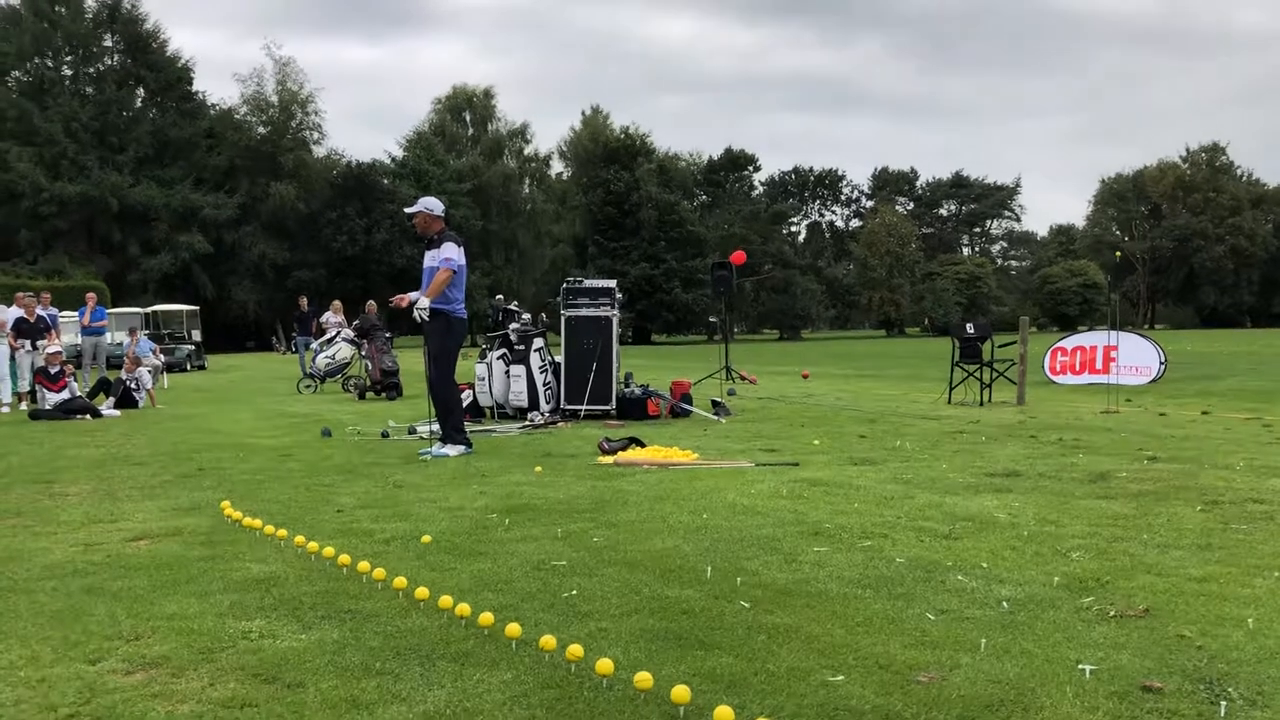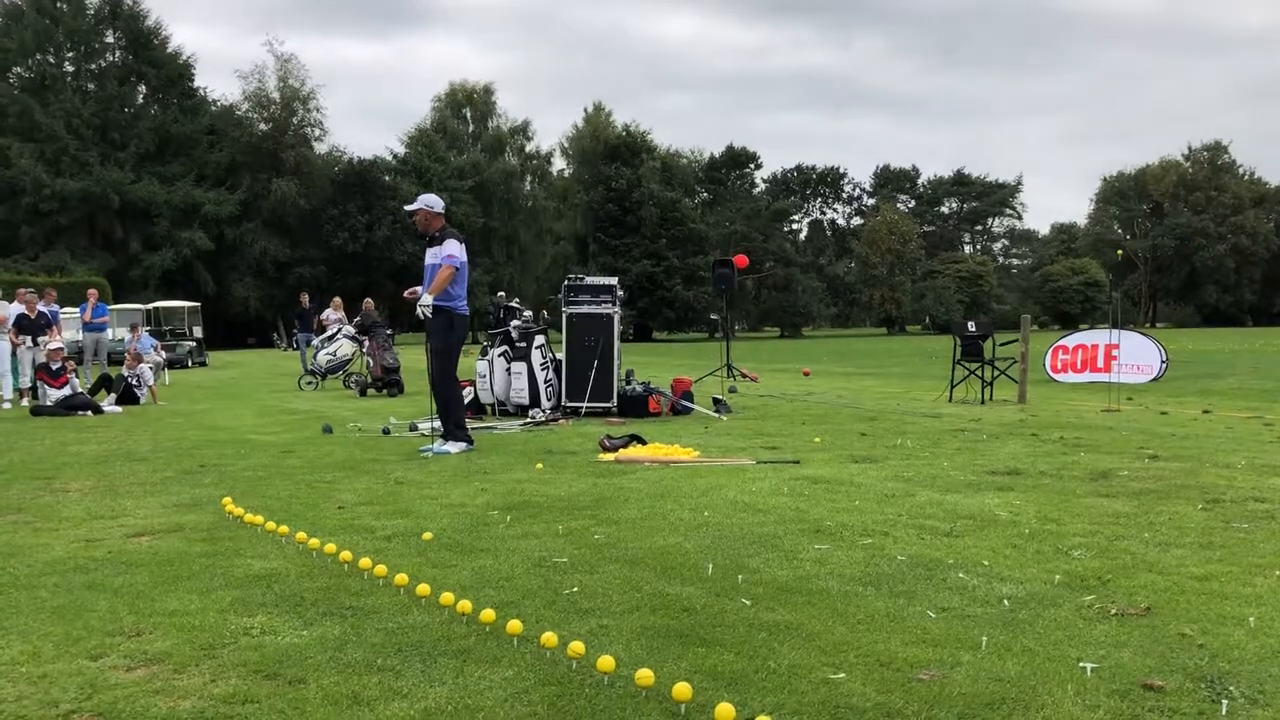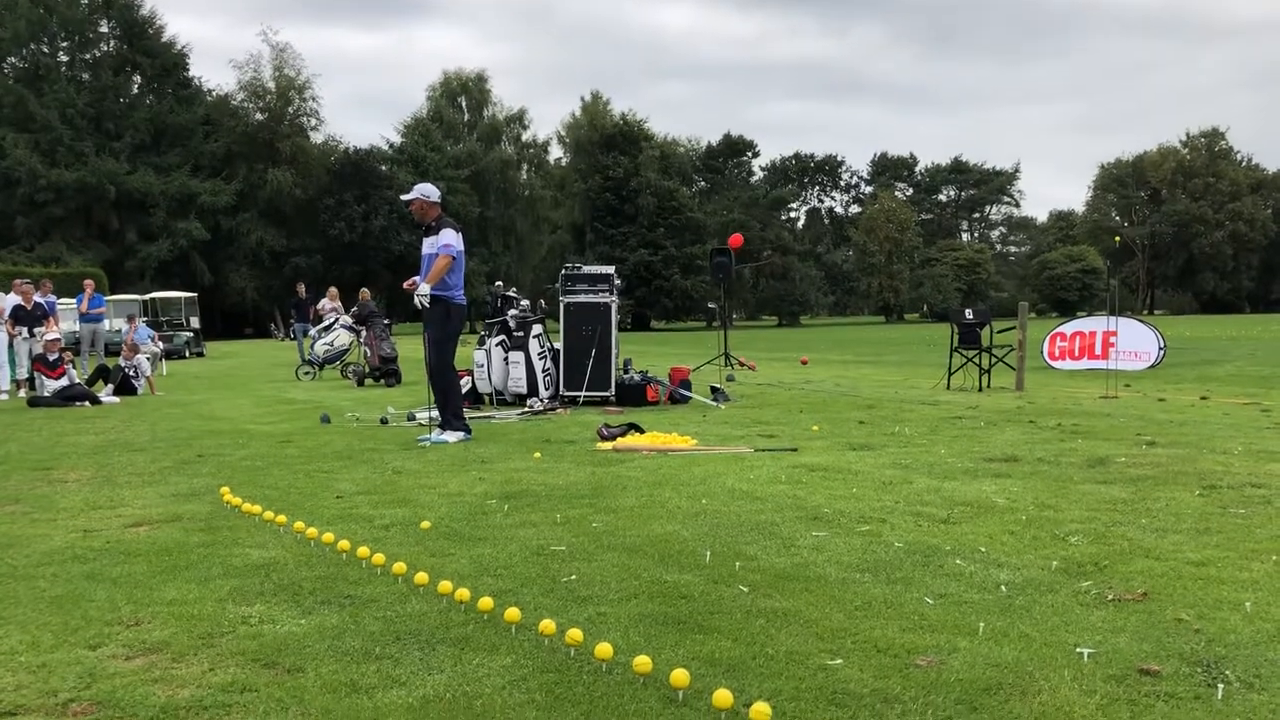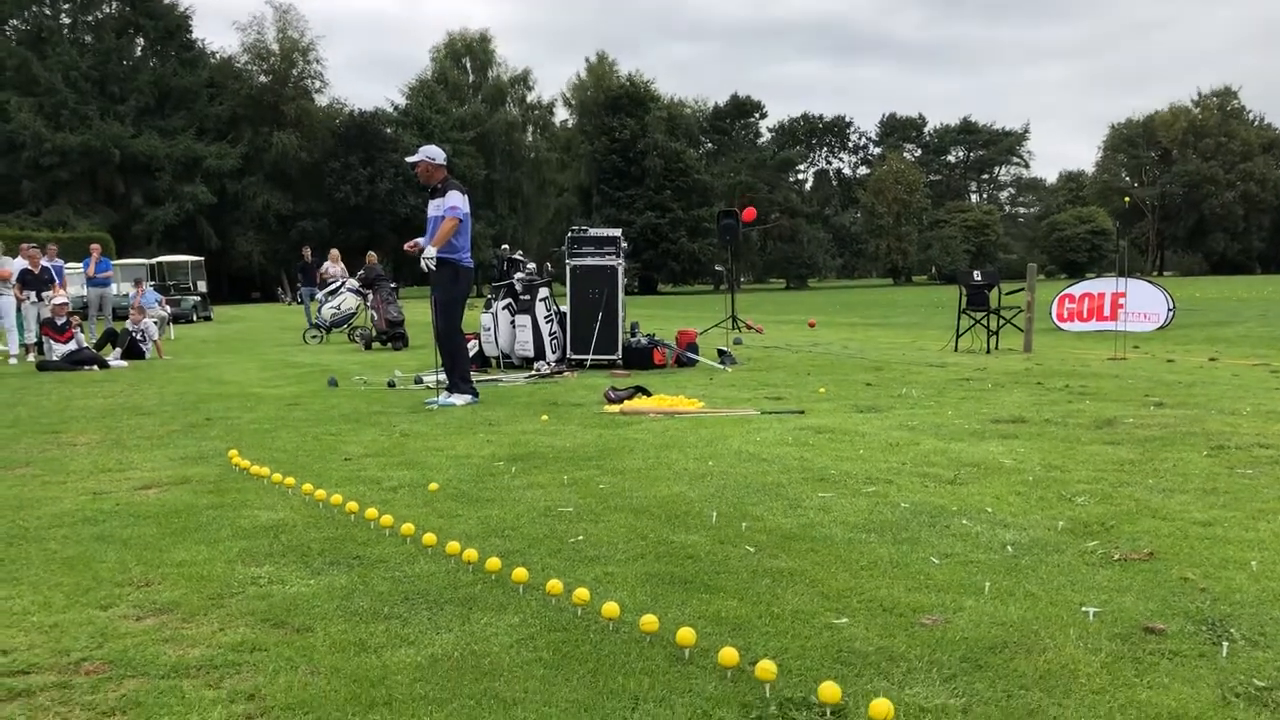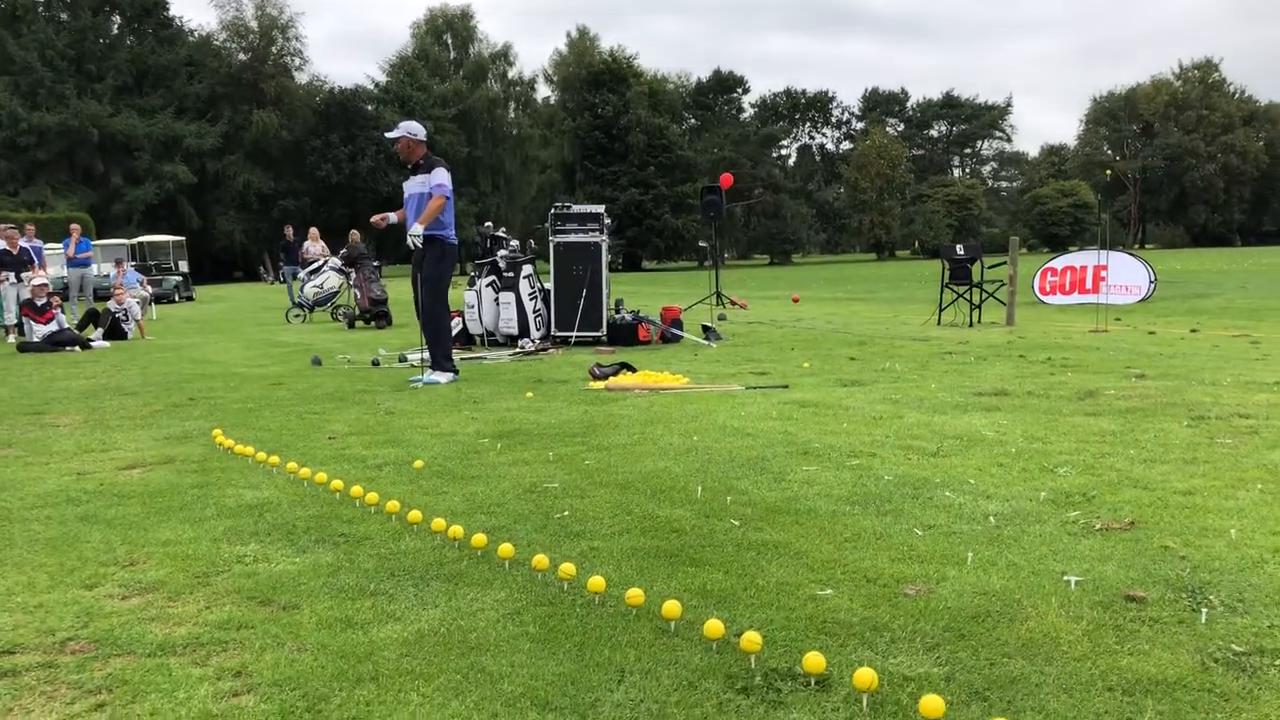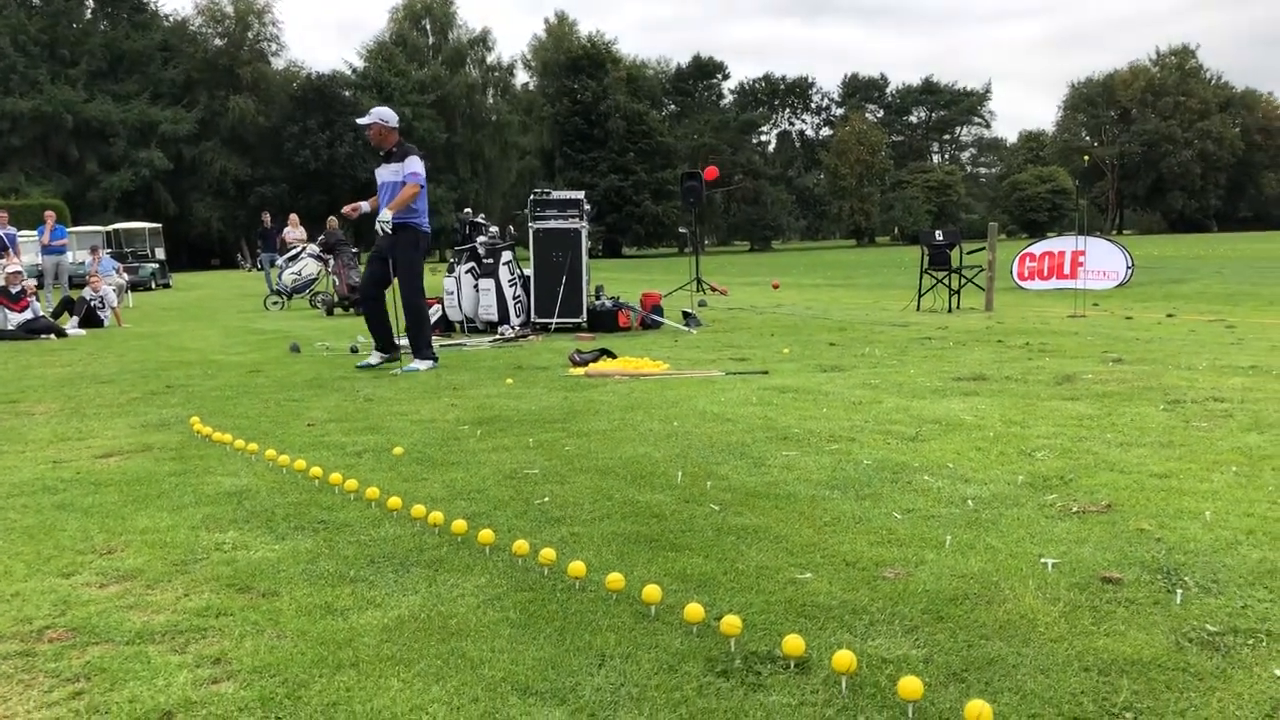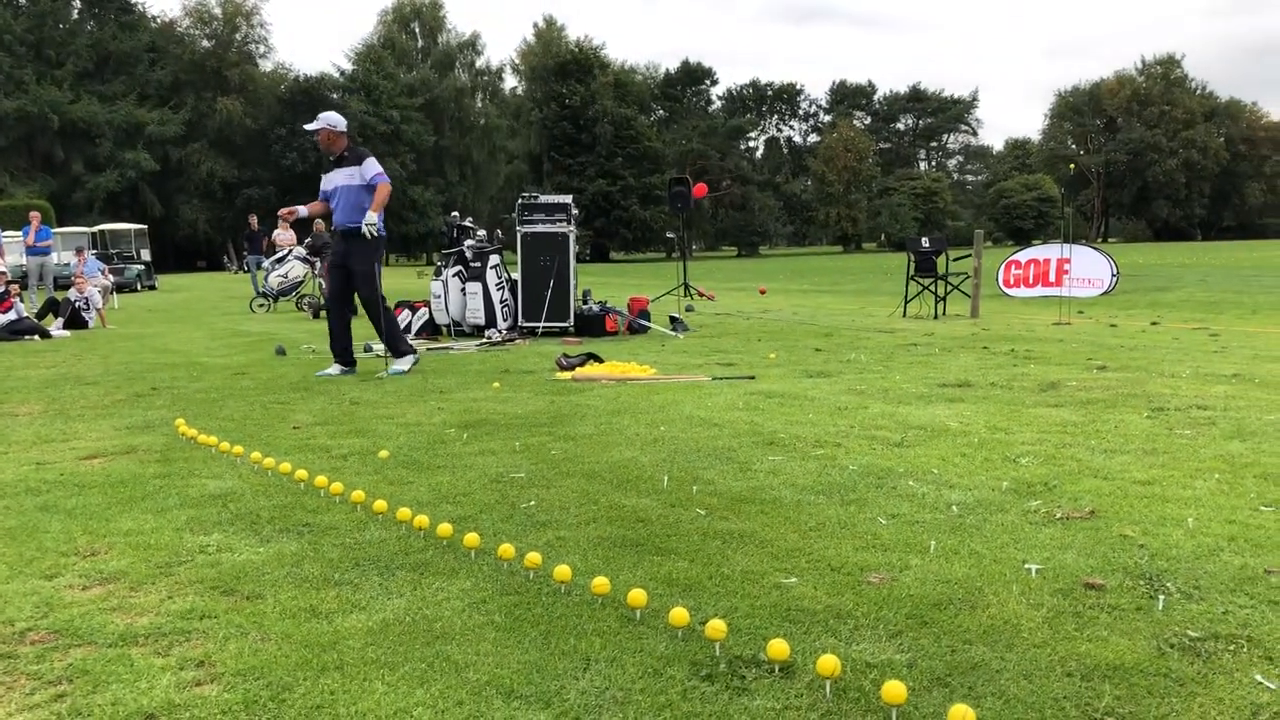
dt=0.5s
person 1, frame 1
left shoulder: (449, 242)
right shoulder: (431, 245)
left elbow: (447, 273)
left wrist: (425, 299)
right wrist: (413, 296)
left hip: (448, 320)
right hip: (435, 319)
left knee: (443, 381)
right knee: (437, 383)
left ankle: (459, 441)
right ankle: (448, 438)
person 1, frame 2
left shoulder: (451, 238)
right shoulder: (433, 242)
left elbow: (449, 269)
left wrist: (429, 296)
right wrist: (421, 290)
left hip: (450, 317)
right hip: (437, 316)
left knee: (445, 378)
right knee: (438, 379)
left ankle: (461, 437)
right ankle: (449, 435)
person 1, frame 3
left shoulder: (447, 228)
right shoulder: (429, 231)
left elbow: (446, 259)
left wrist: (426, 285)
right wrist: (418, 280)
left hip: (447, 306)
right hip: (434, 305)
left knee: (442, 367)
right knee: (435, 368)
left ankle: (458, 427)
right ankle: (447, 424)
person 1, frame 4
left shoulder: (453, 190)
right shoulder: (434, 195)
left elbow: (452, 221)
left wrist: (431, 248)
right wrist: (421, 242)
left hip: (455, 268)
right hip: (440, 268)
left knee: (450, 329)
right knee: (442, 331)
left ankle: (465, 390)
right ankle: (454, 388)
person 1, frame 5
left shoulder: (436, 167)
right shoulder: (411, 174)
left elbow: (440, 199)
left wrist: (419, 226)
right wrist: (391, 217)
left hip: (439, 245)
right hip: (421, 246)
left knee: (434, 306)
right knee: (423, 309)
left ankle: (445, 368)
right ankle: (437, 366)
person 1, frame 6
left shoulder: (409, 155)
right shoulder: (383, 161)
left elbow: (414, 188)
left wrist: (388, 211)
right wrist: (363, 206)
left hip: (410, 233)
right hip: (386, 234)
left knee: (411, 295)
right knee: (368, 291)
left ankle: (425, 356)
right ankle: (386, 348)
person 1, frame 7
left shoulder: (362, 159)
right shoulder: (330, 169)
left elbow: (384, 186)
right elbow: (325, 203)
left wrist: (372, 213)
right wrist: (300, 211)
left hip: (366, 238)
right hip: (341, 239)
left knee: (371, 298)
right knee: (336, 302)
left ankle: (404, 353)
right ankle: (344, 362)
